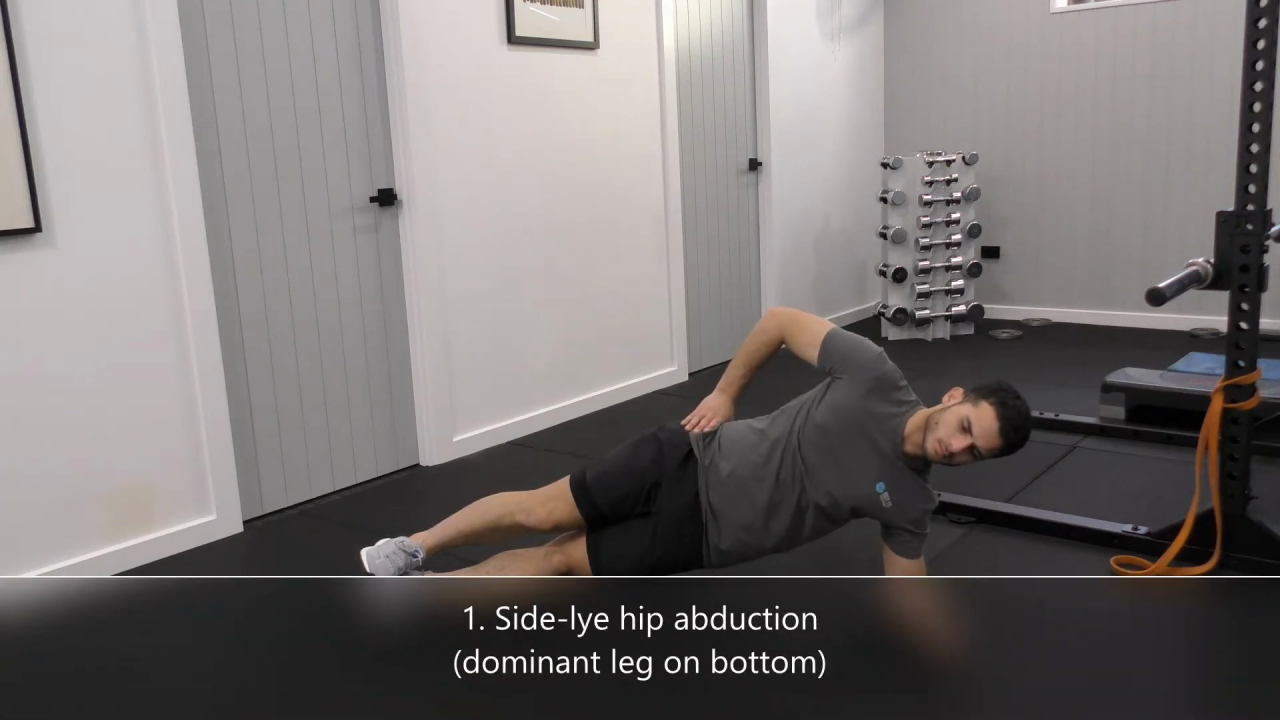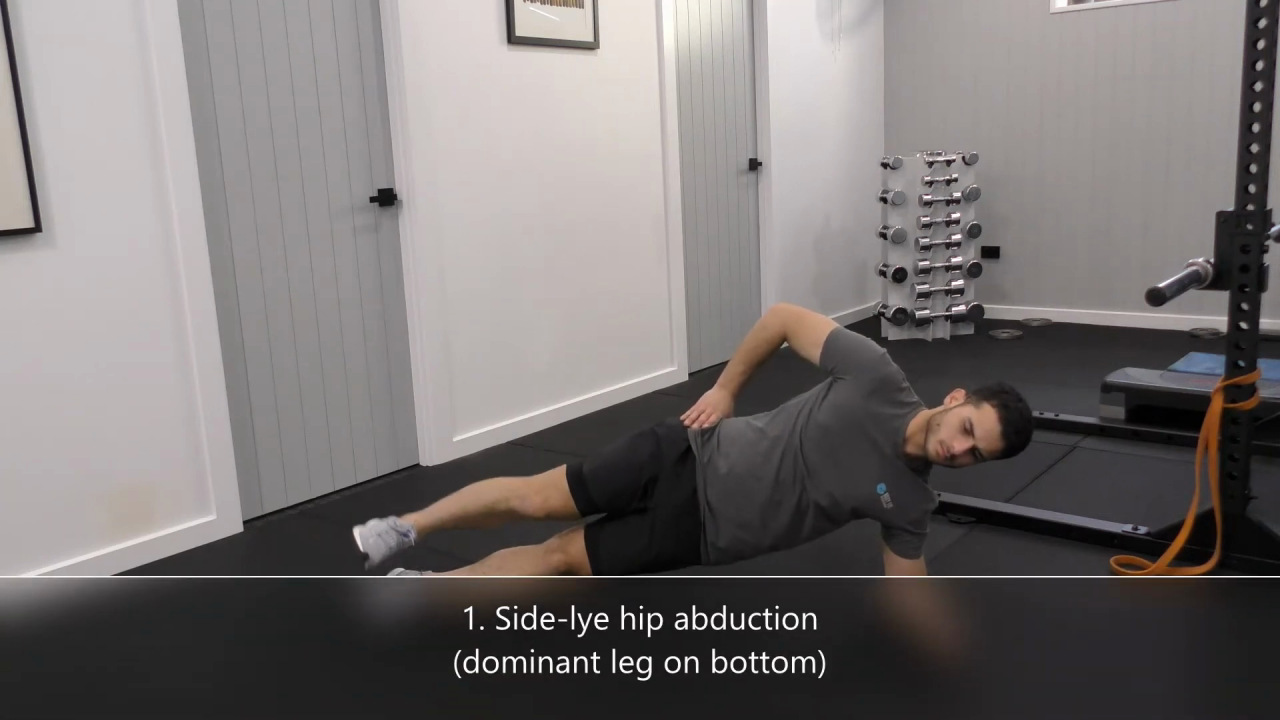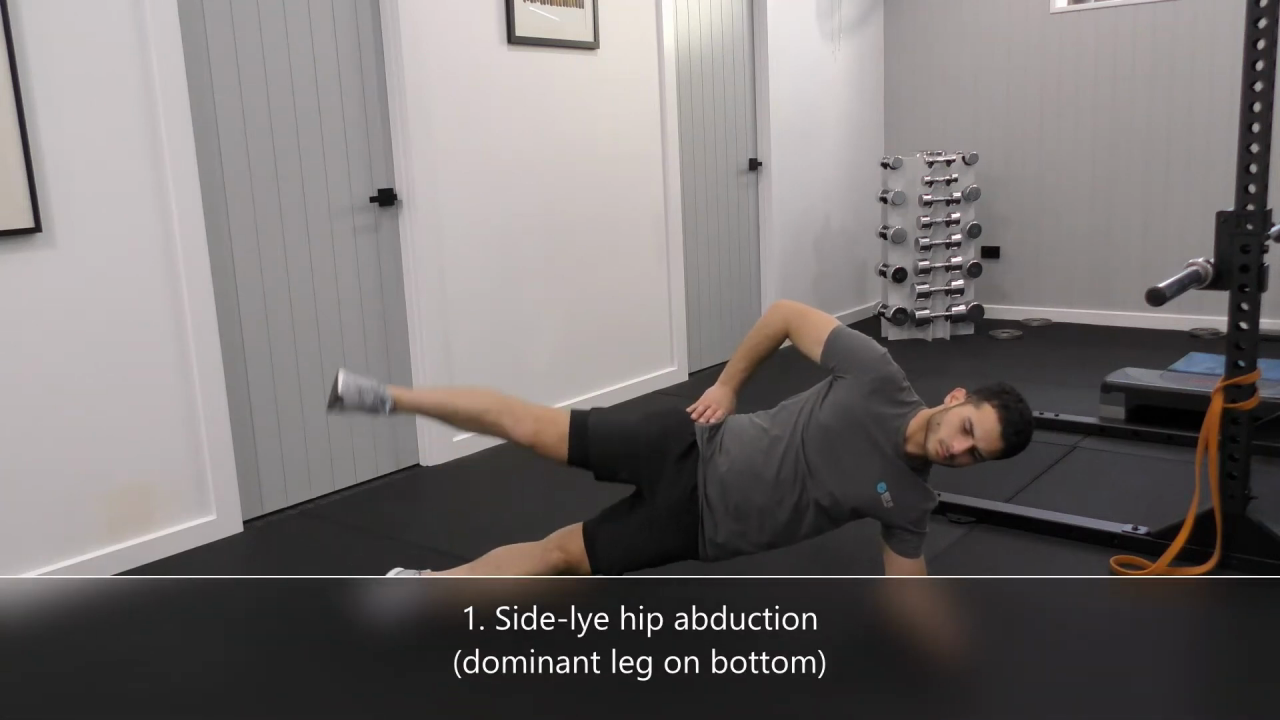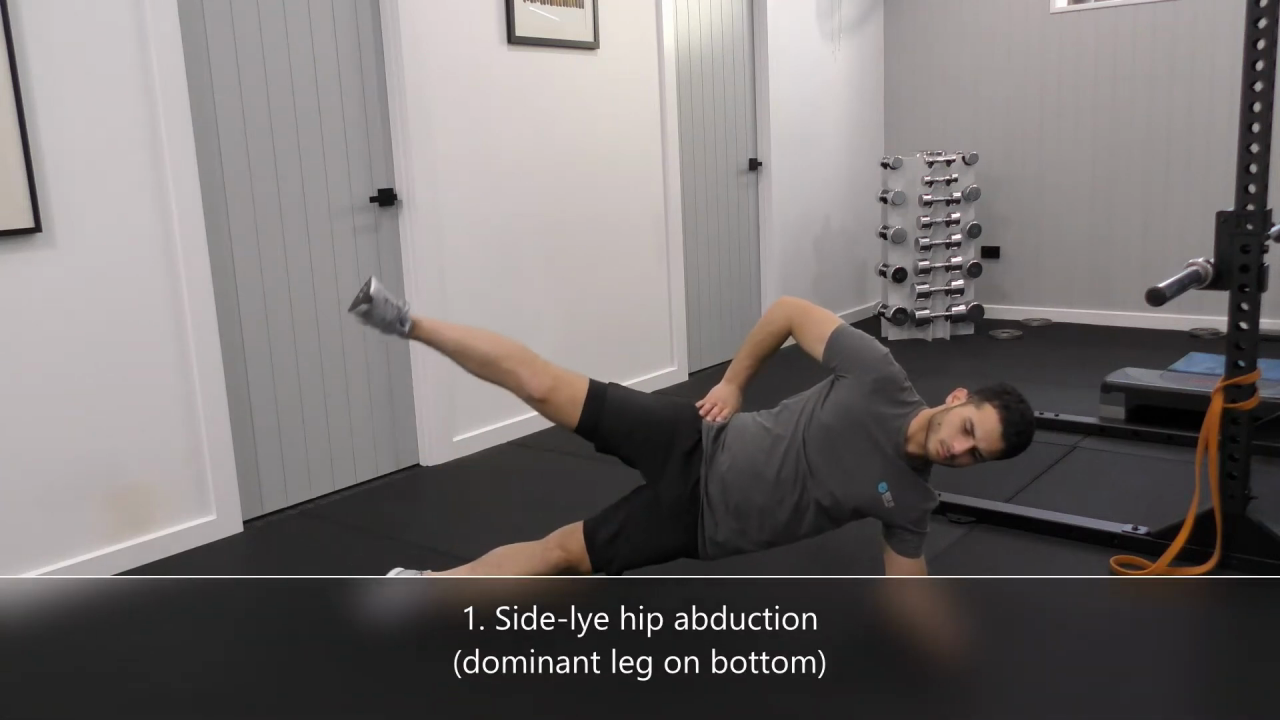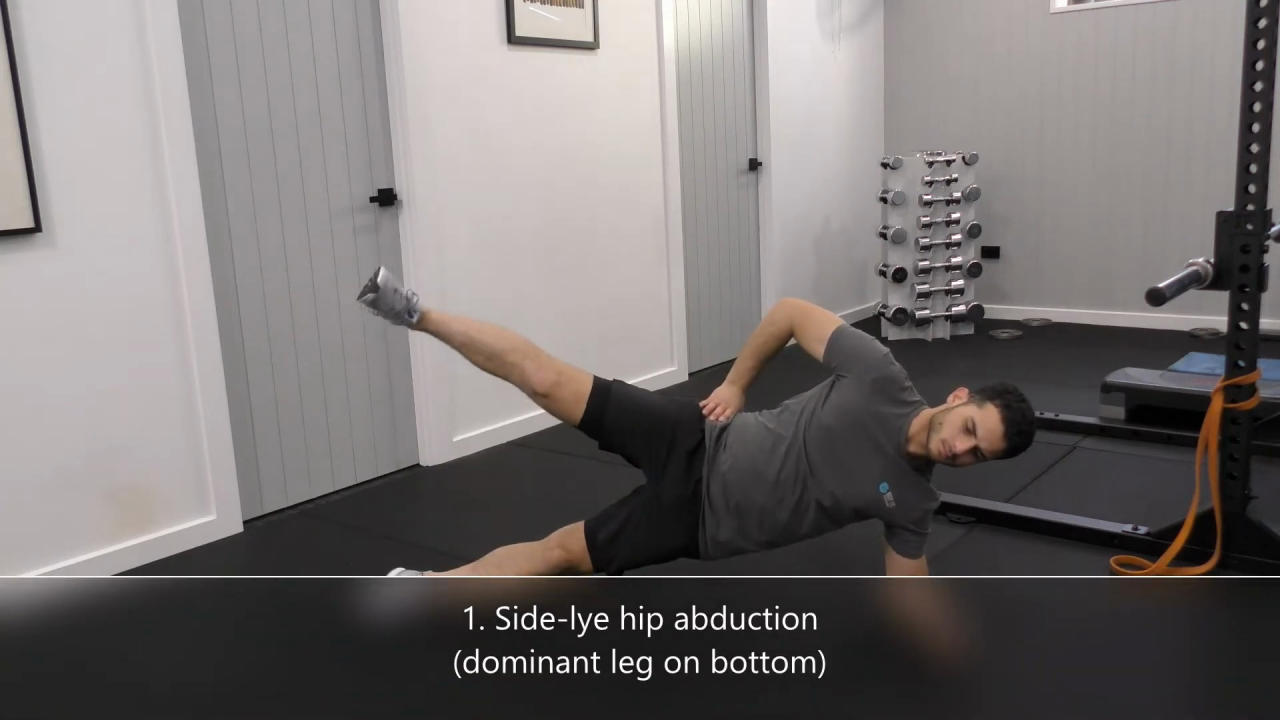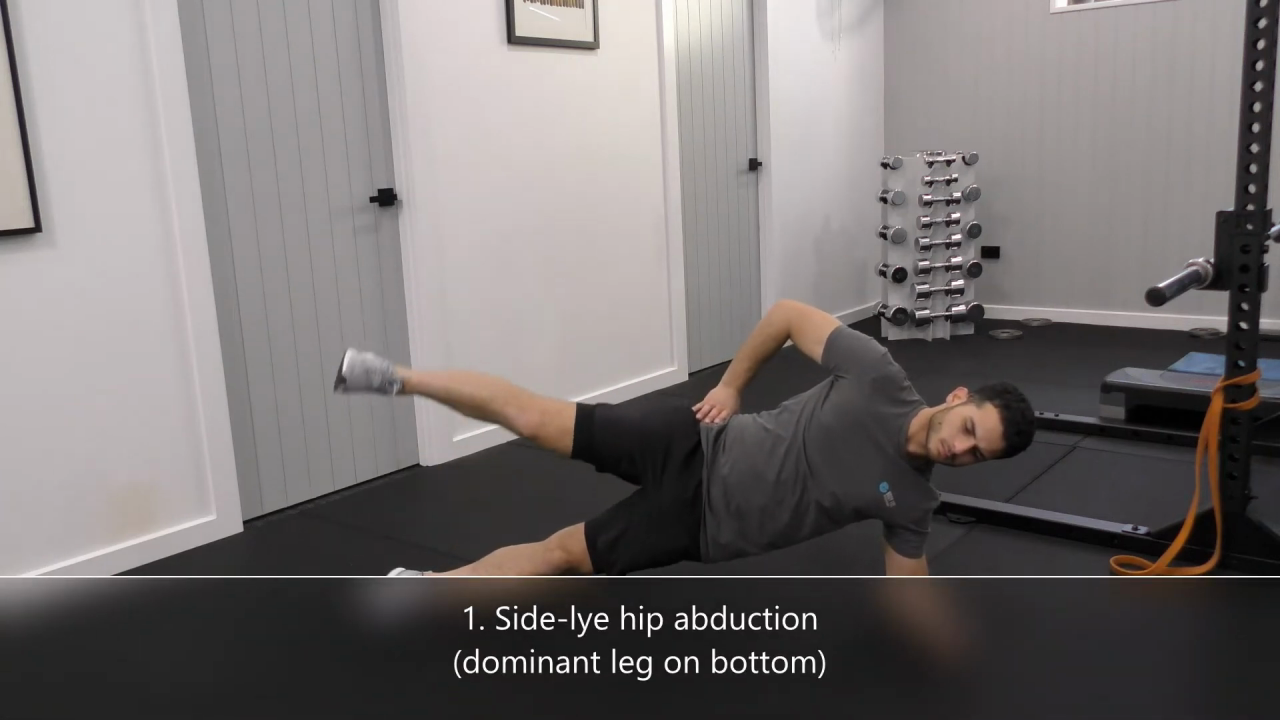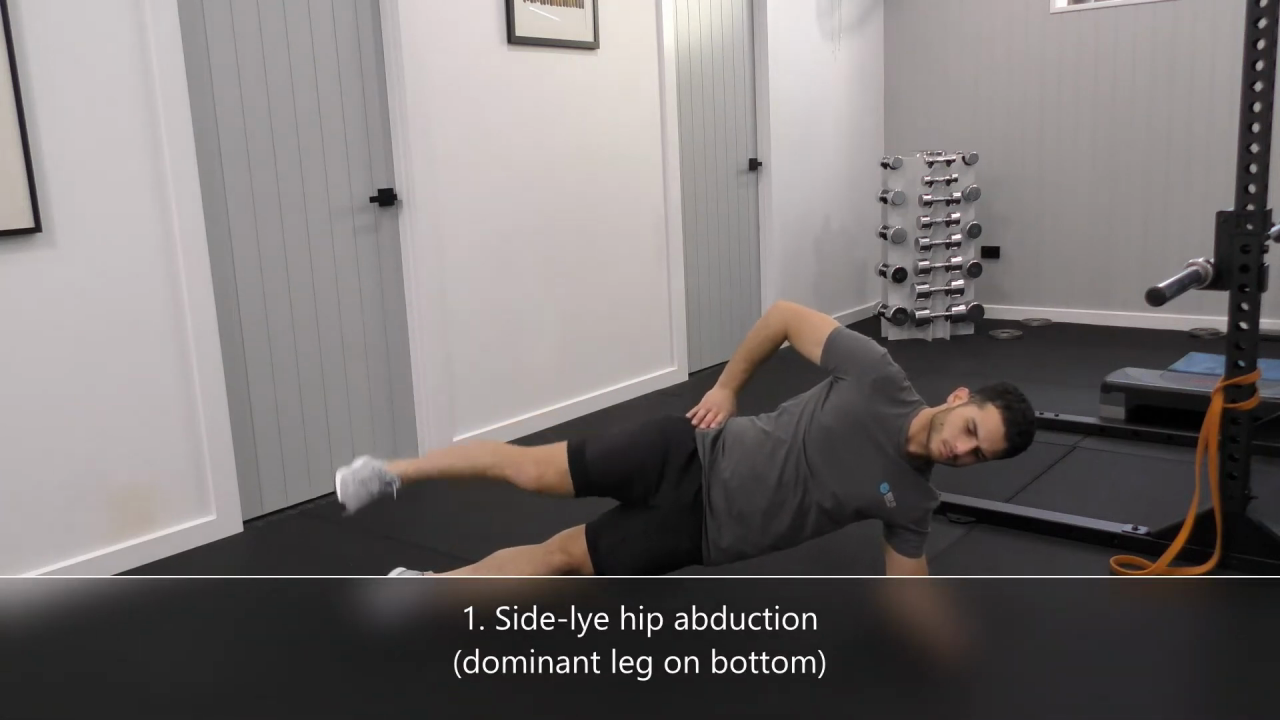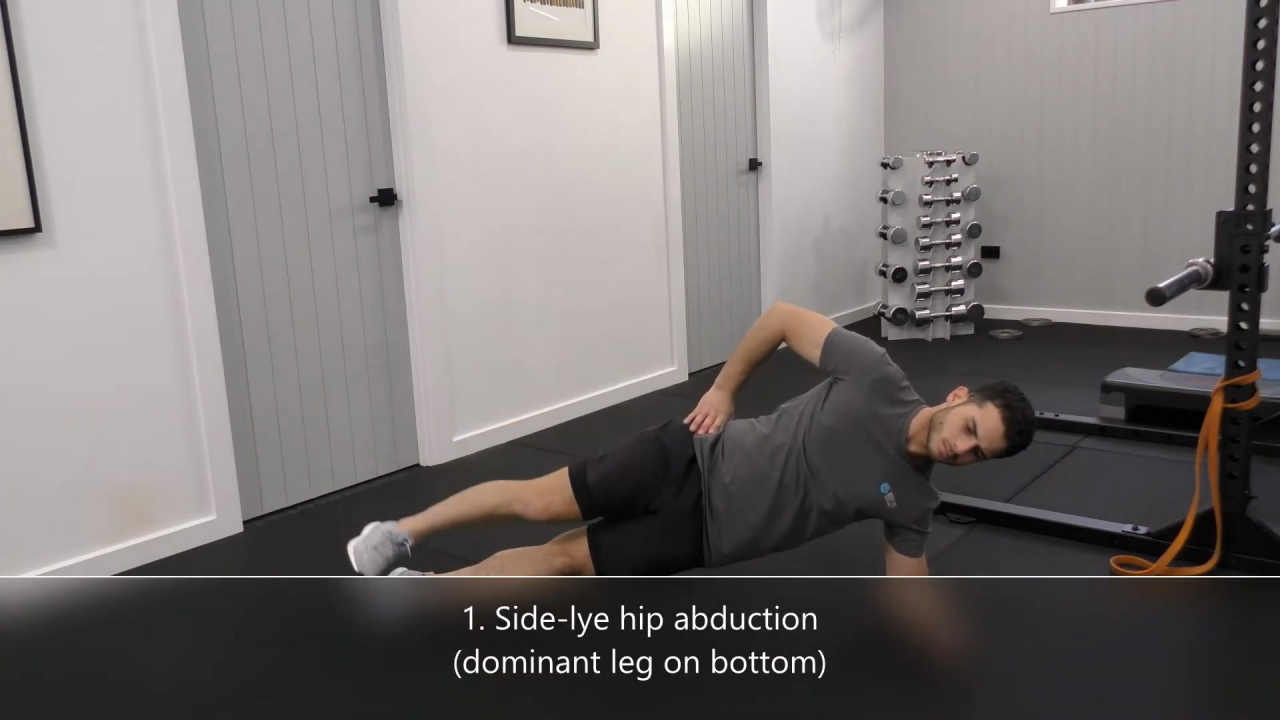
dt=0.3s
person 1, frame 1
left shoulder: (909, 500)
right shoulder: (874, 374)
left elbow: (905, 586)
right elbow: (780, 321)
right wrist: (724, 393)
left hip: (701, 531)
right hip: (693, 461)
left knee: (564, 557)
right knee: (541, 512)
right ankle: (415, 548)
person 1, frame 2
left shoulder: (910, 501)
right shoulder: (877, 375)
left elbow: (906, 588)
right elbow: (784, 316)
right wrist: (724, 389)
left hip: (703, 527)
right hip: (694, 456)
left knee: (563, 554)
right knee: (534, 496)
right ankle: (406, 529)
person 1, frame 3
left shoulder: (910, 499)
right shoulder: (879, 376)
right elbow: (786, 314)
right wrist: (727, 385)
left hip: (699, 521)
right hip: (695, 450)
left knee: (560, 552)
right knee: (528, 425)
right ankle: (389, 399)
person 1, frame 4
left shoulder: (911, 499)
right shoulder: (879, 375)
left elbow: (906, 588)
right elbow: (790, 310)
right wrist: (731, 384)
left hip: (699, 521)
right hip: (696, 446)
left knee: (560, 553)
right knee: (541, 382)
right ankle: (411, 320)
person 1, frame 5
left shoulder: (912, 498)
right shoulder: (880, 377)
left elbow: (907, 586)
right elbow: (791, 311)
right wrist: (734, 385)
left hip: (700, 521)
right hip: (696, 445)
left knee: (561, 552)
right knee: (544, 377)
right ankle: (417, 313)
person 1, frame 6
left shoulder: (911, 499)
right shoulder: (878, 374)
left elbow: (906, 587)
right elbow: (789, 312)
right wrist: (731, 384)
left hip: (702, 522)
right hip: (696, 447)
left knee: (561, 552)
right knee: (535, 418)
right ankle: (396, 379)
person 1, frame 7
left shoulder: (912, 498)
right shoulder: (879, 376)
left elbow: (907, 587)
right elbow: (786, 314)
right wrist: (726, 387)
left hip: (703, 527)
right hip: (697, 456)
left knee: (562, 554)
right knee: (531, 468)
right ankle: (394, 471)
person 1, frame 8
left shoulder: (913, 500)
right shoulder: (876, 375)
left elbow: (908, 585)
right elbow: (783, 317)
right wrist: (723, 389)
left hip: (706, 534)
right hip: (698, 461)
left knee: (566, 557)
right knee: (539, 501)
right ankle: (402, 534)
